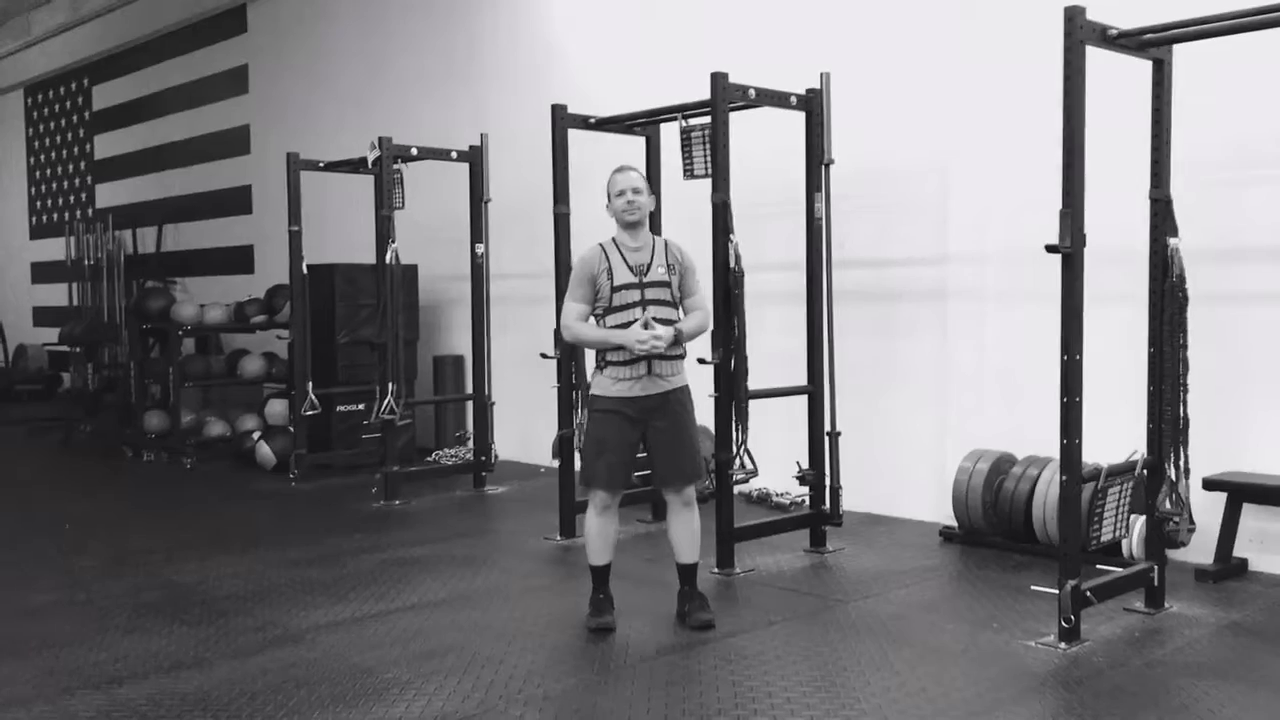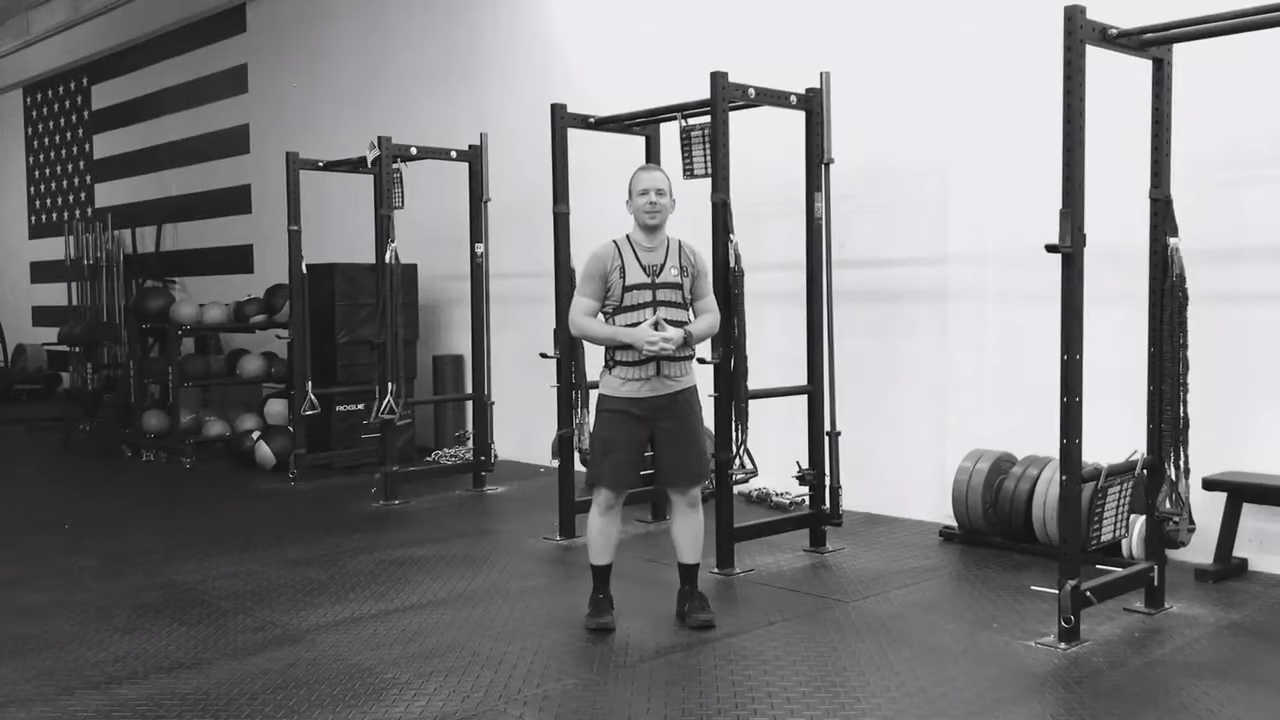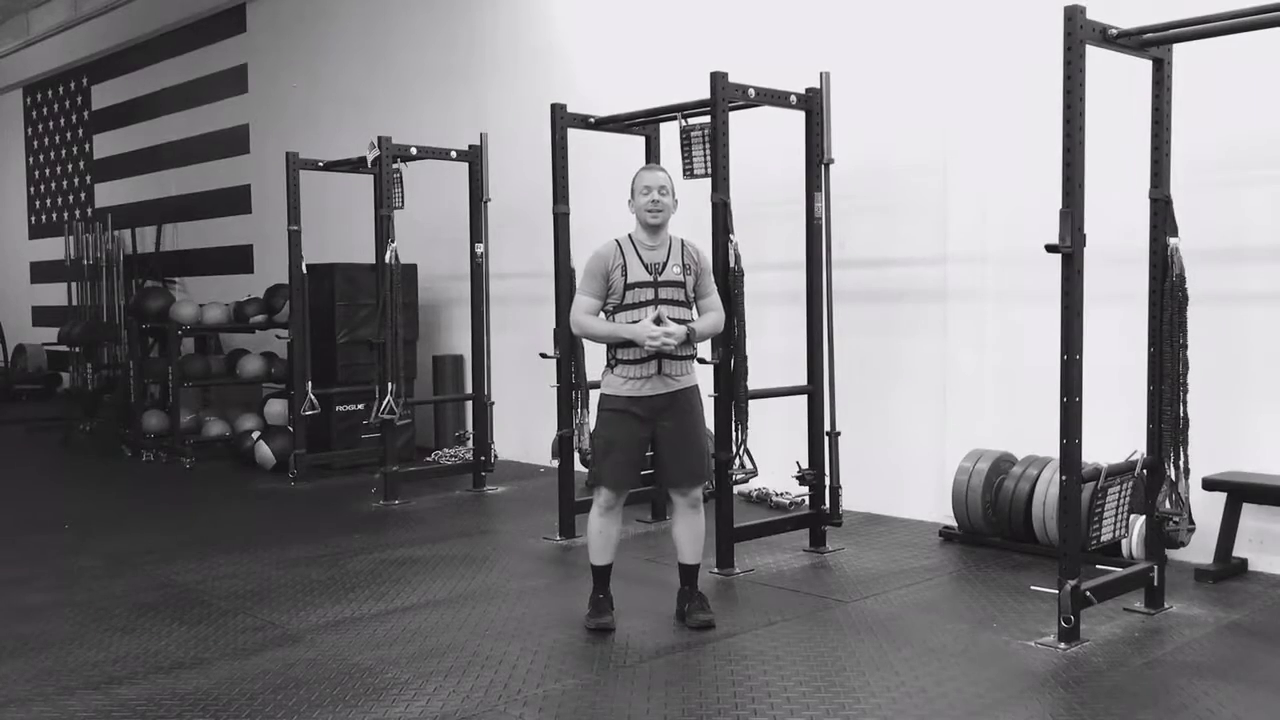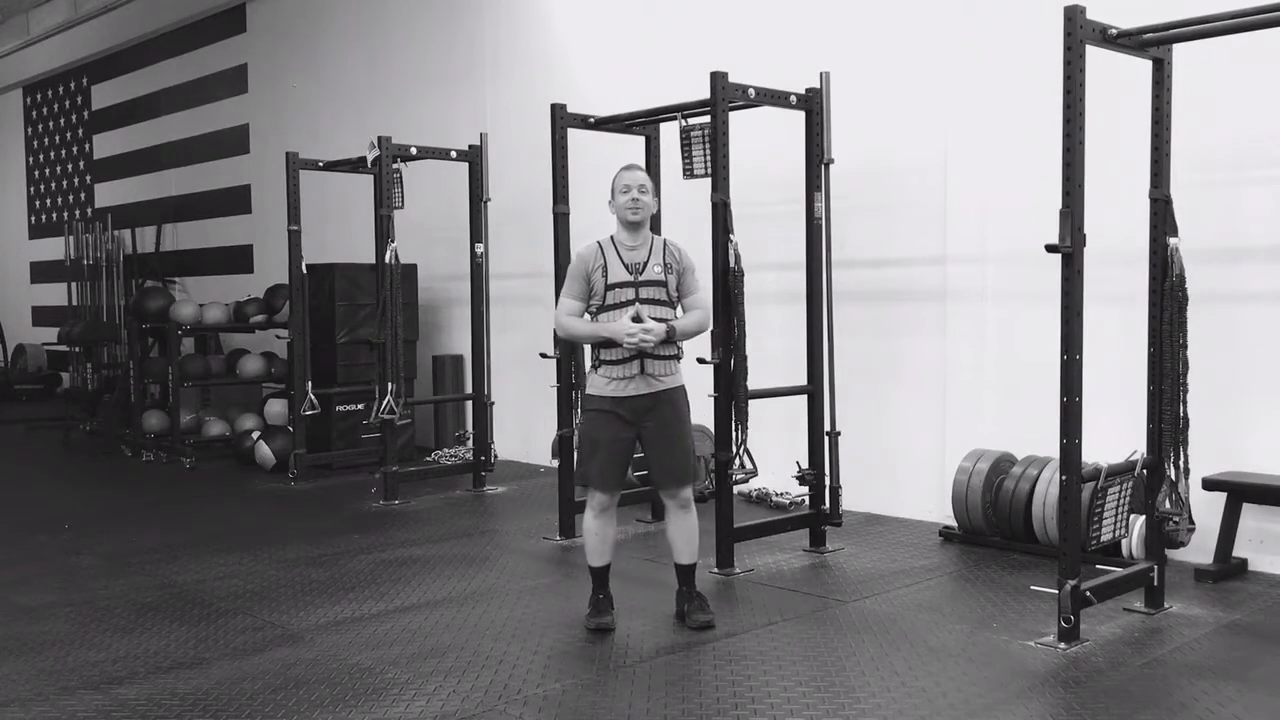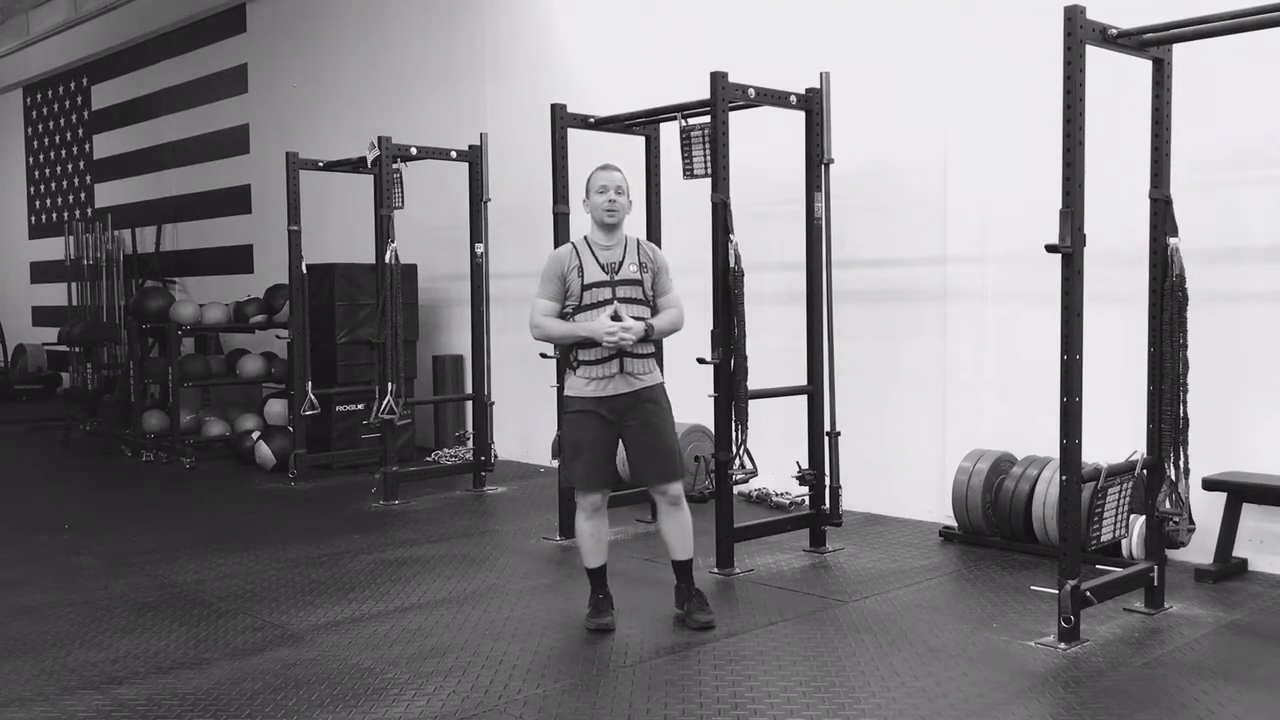
dt=0.5s
person 1, frame 1
left shoulder: (676, 255)
right shoulder: (592, 260)
left elbow: (701, 314)
right elbow: (570, 327)
left wrist: (673, 333)
right wrist: (622, 337)
left hip: (669, 391)
right hip: (613, 395)
left knee: (683, 493)
right knee: (603, 496)
left ankle: (689, 592)
right ankle: (600, 595)
person 1, frame 2
left shoulder: (690, 257)
right shoulder: (605, 257)
left elbow: (711, 316)
right elbow: (578, 321)
left wrist: (683, 335)
right wrist: (632, 335)
left hip: (678, 392)
right hip: (621, 395)
left knee: (687, 493)
right knee: (607, 496)
left ankle: (689, 593)
right ankle: (600, 595)
person 1, frame 3
left shoulder: (693, 256)
right shoulder: (607, 256)
left elbow: (716, 316)
right elbow: (579, 320)
left wrist: (686, 332)
right wrist: (632, 331)
left hip: (679, 391)
right hip: (622, 393)
left knee: (689, 494)
right knee: (607, 495)
left ankle: (689, 593)
right ankle: (600, 595)
person 1, frame 4
left shoulder: (675, 255)
right shoulder: (588, 258)
left elbow: (702, 315)
right elbow: (563, 322)
left wrist: (666, 330)
right wrist: (611, 330)
left hip: (665, 391)
right hip: (607, 394)
left knee: (680, 494)
right knee: (601, 498)
left ankle: (688, 593)
right ankle: (600, 595)
person 1, frame 5
left shoulder: (649, 255)
right shoulder: (564, 259)
left elbow: (675, 314)
right elbow: (539, 325)
left wrist: (644, 328)
right wrist: (591, 329)
left hip: (644, 389)
right hip: (587, 395)
left knee: (671, 490)
right knee: (591, 499)
left ankle: (687, 590)
right ankle: (599, 595)
